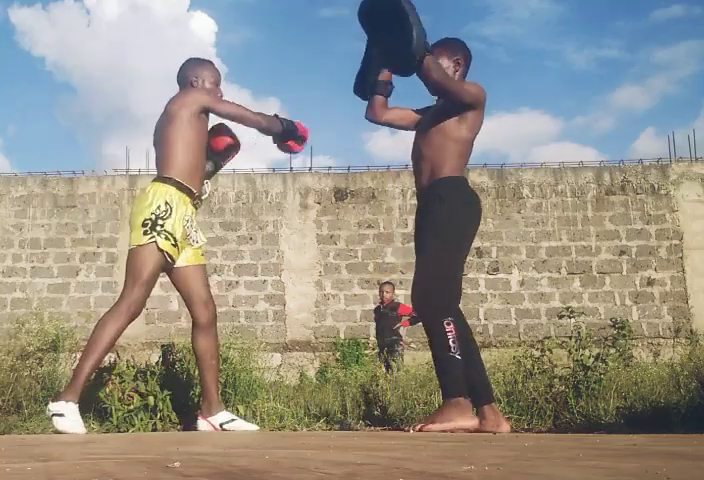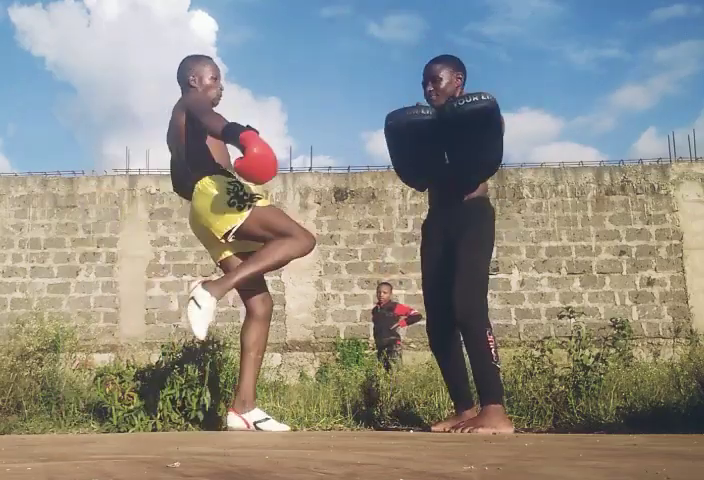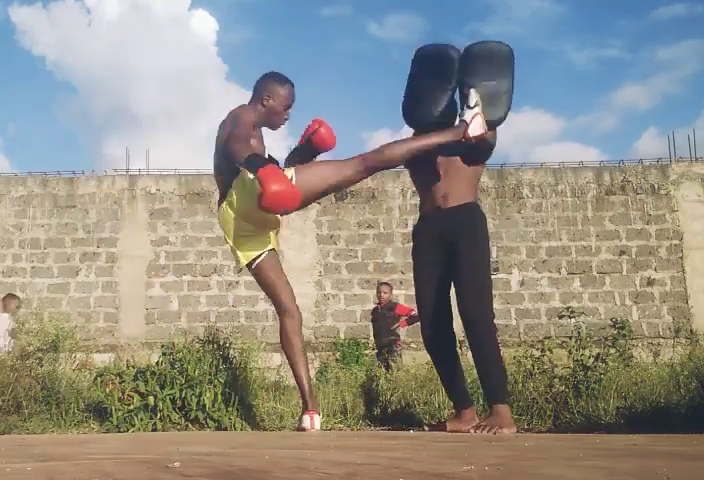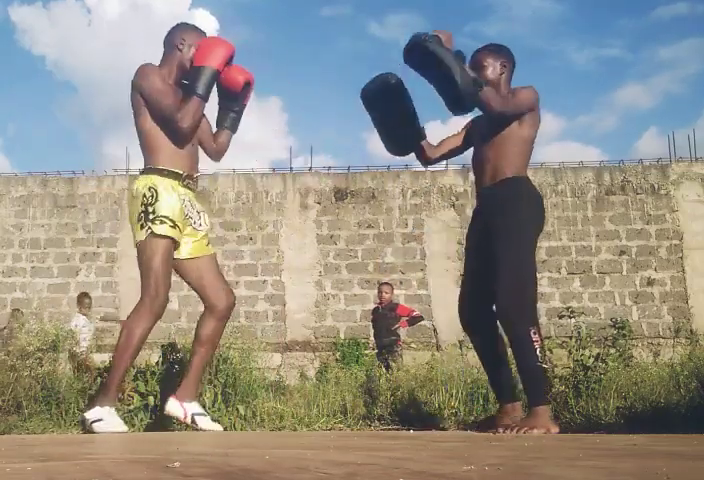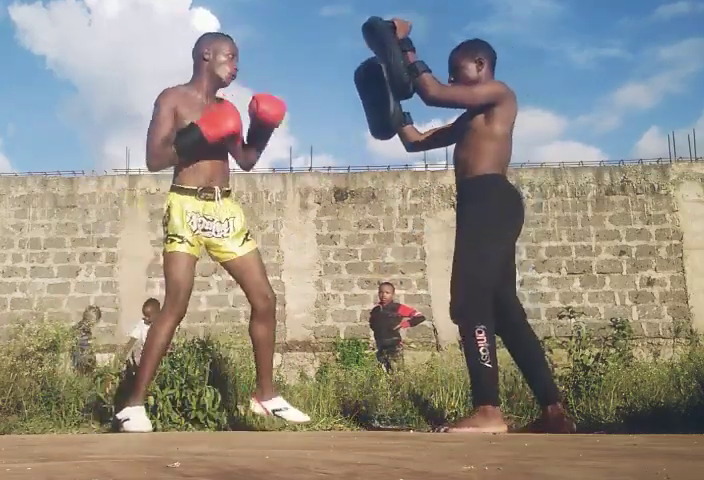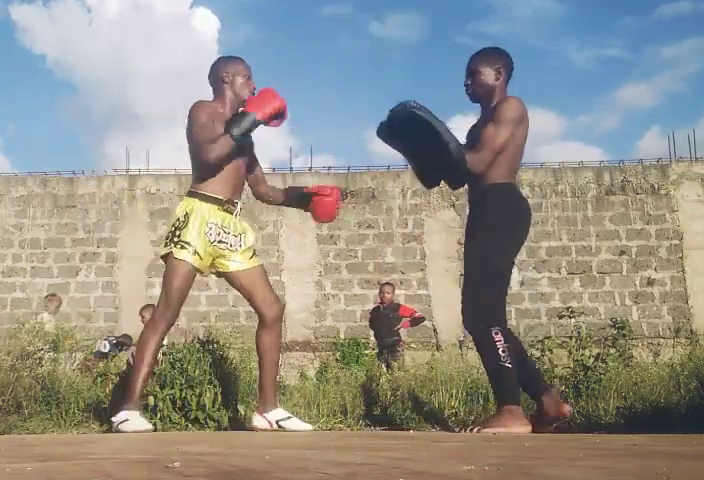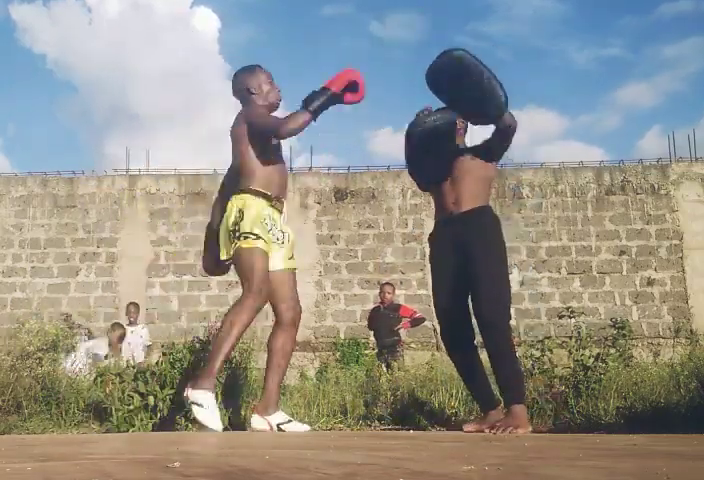
dt=0.7s
person 1, frame 1
left shoulder: (471, 97)
right shoulder: (428, 114)
left elbow: (439, 75)
right elbow: (376, 113)
right wrist: (386, 62)
left hip: (451, 202)
right hip: (431, 209)
left knee: (430, 298)
right knee: (441, 305)
left ankle: (458, 403)
right ankle: (488, 411)
person 1, frame 2
left shoulder: (482, 117)
right shoulder: (425, 128)
left elbow: (484, 163)
right elbow: (415, 177)
left wrist: (453, 114)
right wrist: (409, 133)
left hip: (472, 215)
right hip: (436, 221)
left knee: (468, 306)
right knee: (438, 320)
left ankle: (495, 411)
right ankle: (465, 407)
person 1, frame 3
left shoulder: (472, 145)
right shoulder: (420, 147)
left elbow: (488, 140)
right elbow: (416, 157)
left wrist: (484, 107)
left hip: (466, 221)
right hip: (429, 227)
left knee: (475, 313)
right knee: (432, 322)
left ankle: (500, 409)
right ankle: (464, 410)
person 1, frame 4
left shoulder: (526, 97)
right shoulder: (474, 125)
left elbow: (494, 105)
right elbow: (431, 155)
left hip: (515, 203)
right hip: (485, 212)
left knee: (514, 303)
right knee: (472, 309)
left ankle: (541, 410)
right ankle: (508, 405)
person 1, frame 5
left shoulder: (499, 92)
right shoulder: (467, 120)
left elbow: (434, 94)
right elbow: (415, 141)
left wrist: (404, 46)
left hip: (490, 201)
right hip: (483, 207)
left knee: (469, 301)
right knee: (503, 308)
left ankle: (488, 411)
right ankle: (553, 411)
person 1, frame 6
left shoulder: (509, 108)
right shoulder: (482, 123)
left elbow: (475, 164)
right elbow: (464, 170)
left hip: (499, 208)
right hip: (487, 213)
left knee: (481, 309)
right knee: (485, 311)
left ankle: (512, 412)
right ankle: (548, 400)
person 1, frame 7
left shoulder: (483, 153)
right shoulder: (430, 167)
left elbow: (507, 127)
right elbow: (423, 173)
right wrist: (431, 147)
left hip: (480, 229)
right hip: (444, 237)
left knee: (492, 316)
right knee: (453, 329)
left ankle: (517, 411)
right ankle: (490, 409)
person 2, frame 1
left shoulder: (187, 122)
right shoulder: (191, 99)
right elbow: (252, 119)
left wrist: (218, 157)
right wrist: (286, 128)
left hip: (182, 217)
right hip: (164, 206)
left knee: (205, 313)
right knee: (131, 302)
left ankle: (211, 410)
right ankle: (68, 398)
person 2, frame 2
left shoulder: (180, 130)
right shoulder: (189, 105)
left elbow: (188, 173)
right elbow: (205, 118)
right wrist: (240, 133)
left hip: (218, 205)
right hip: (220, 195)
left knee: (260, 306)
right knee: (301, 240)
left ankle: (245, 408)
right ankle: (211, 290)
person 2, frame 3
left shoulder: (228, 126)
right shoulder: (242, 117)
right elbow: (238, 145)
left wrist: (305, 150)
right wrist: (259, 168)
left hip: (235, 216)
right hip: (255, 192)
left knee: (289, 309)
right knee: (367, 161)
left ankle: (310, 409)
right ankle: (458, 131)
person 2, frame 4
left shoulder: (187, 93)
right shoulder: (148, 75)
left elbow: (217, 150)
right elbow: (182, 129)
left wrist: (233, 99)
right wrist: (207, 77)
left hip: (187, 203)
right hip: (157, 194)
left knee: (221, 302)
right knee: (154, 300)
left ankle: (185, 397)
right ankle: (103, 404)
person 2, frame 5
left shoulder: (221, 106)
right shoulder: (172, 98)
left elbow: (246, 160)
right elbow: (154, 160)
left wrist: (262, 128)
right wrist: (195, 135)
left hip: (225, 212)
right hip: (186, 210)
left knee: (264, 302)
right knee: (175, 308)
left ankle: (266, 395)
right ankle: (134, 403)
person 2, frame 6
left shoulder: (242, 134)
right shoulder: (201, 111)
left elbow: (264, 191)
right elbow: (207, 156)
left wrist: (305, 197)
right wrist: (249, 116)
left hip: (233, 228)
right hip: (200, 218)
left knee: (271, 312)
right knee: (166, 313)
left ankle: (268, 408)
right ankle: (129, 408)
person 2, frame 7
left shoulder: (260, 127)
right shoulder: (251, 114)
left elbow: (225, 187)
right elbow: (285, 128)
left wrist: (212, 237)
right wrist: (323, 98)
left hip: (271, 223)
right hip: (250, 213)
left knee: (290, 316)
right knee: (255, 295)
left ankle: (267, 410)
right ankle: (202, 385)
